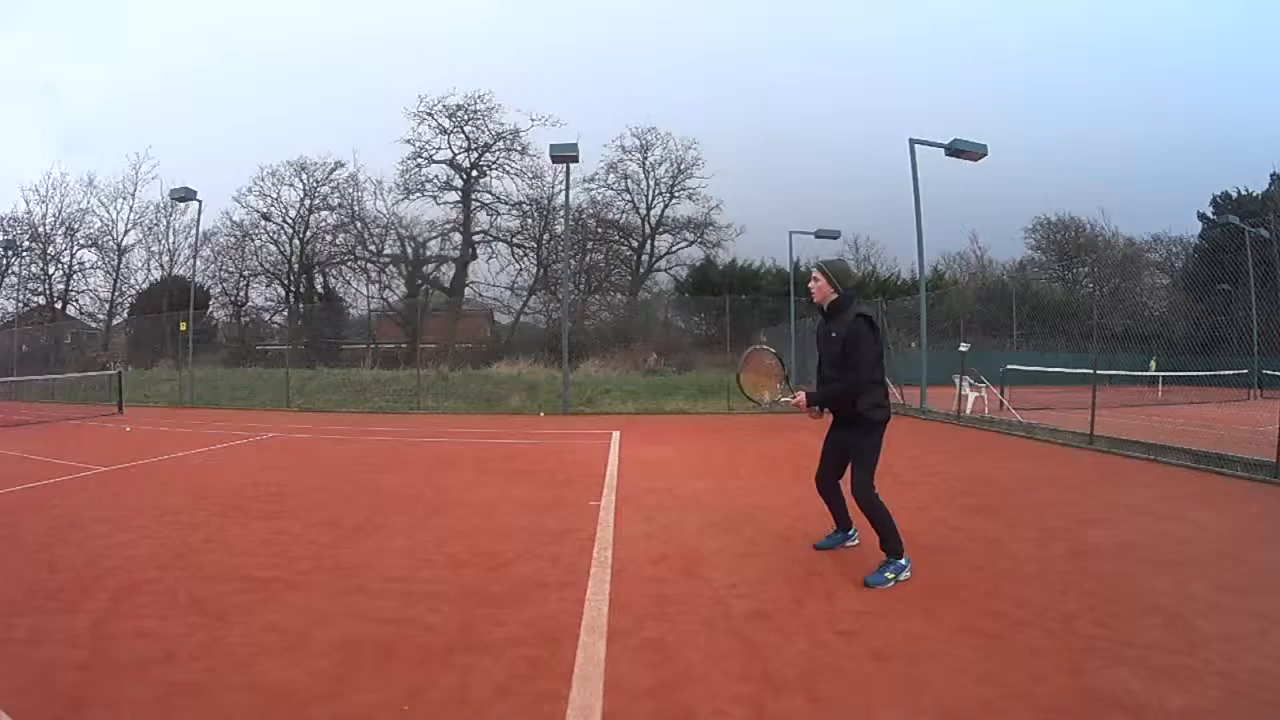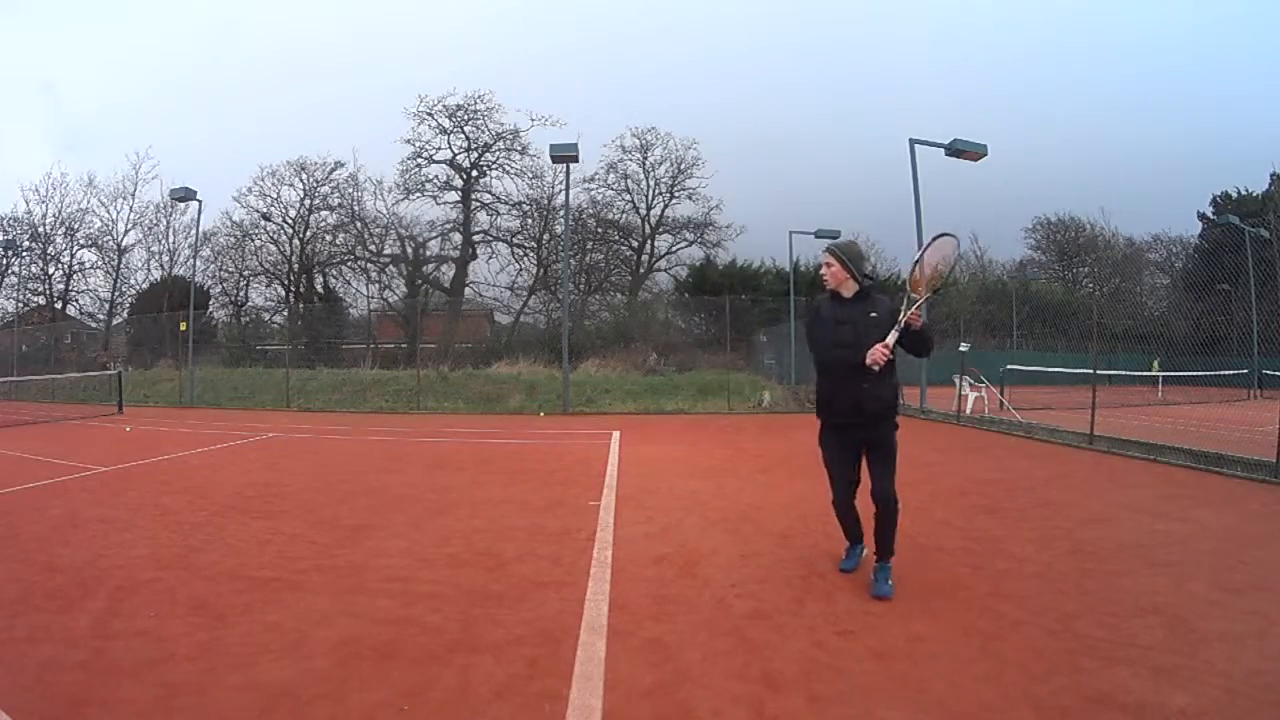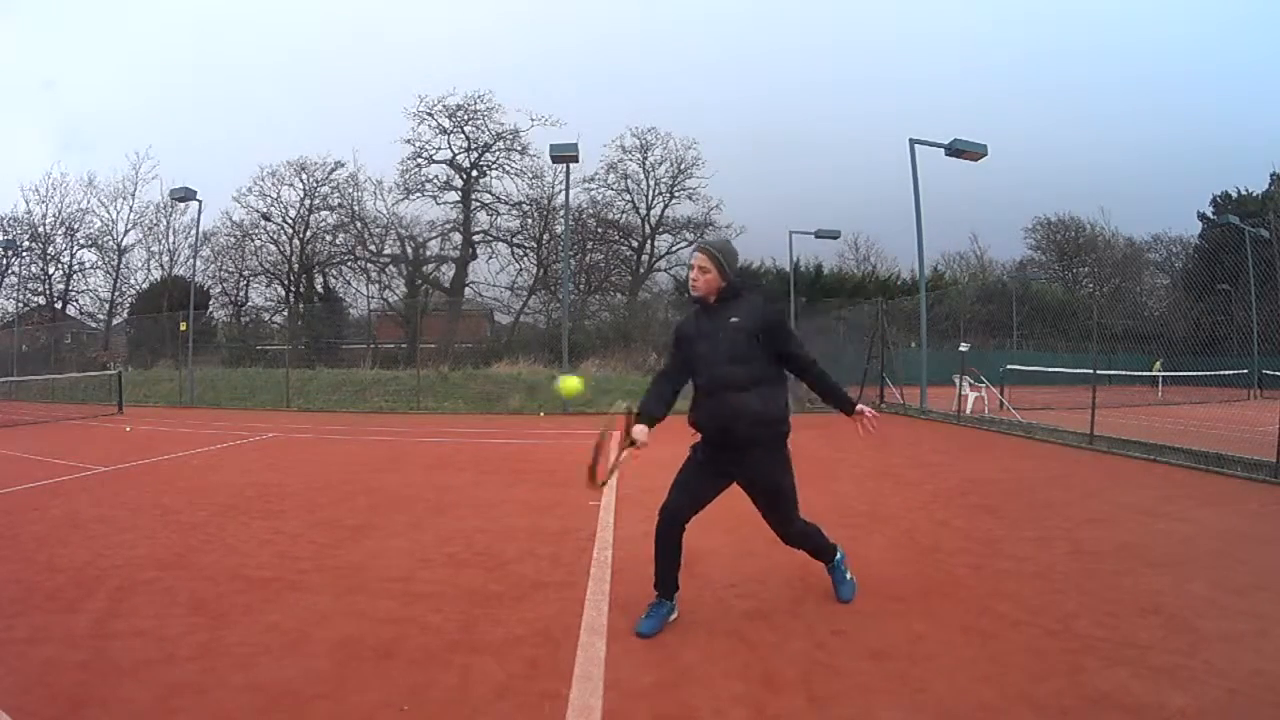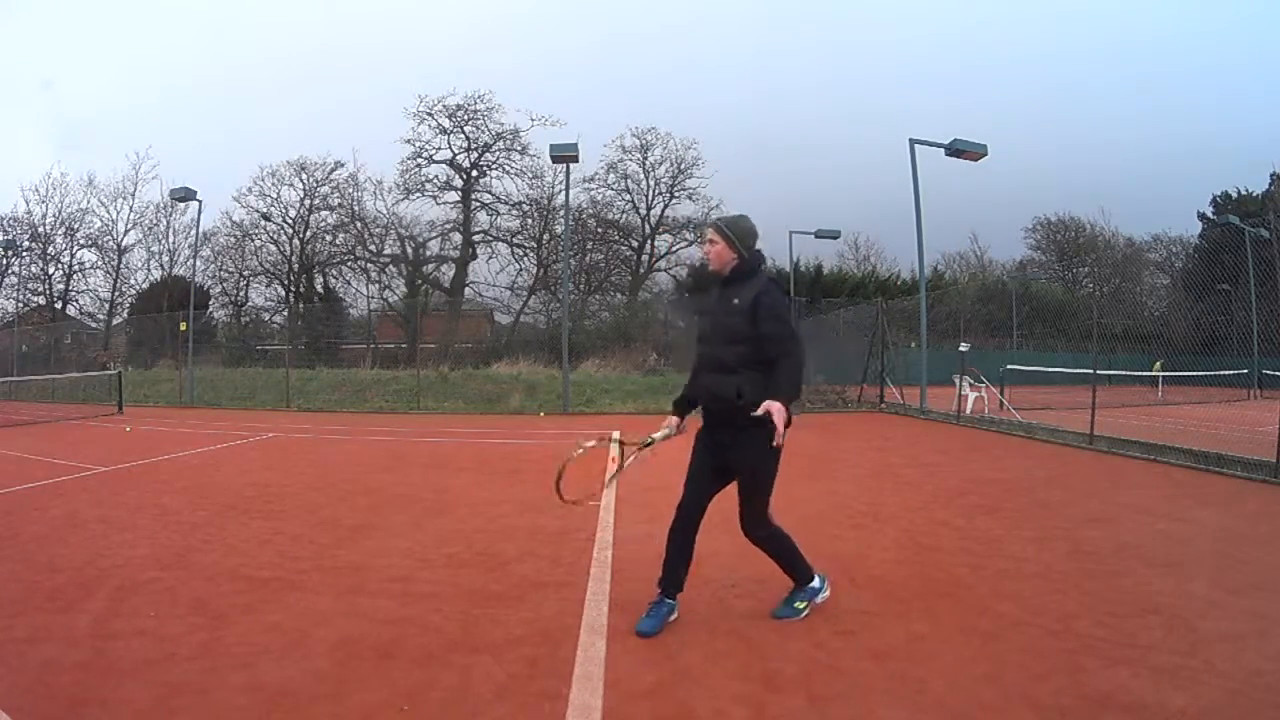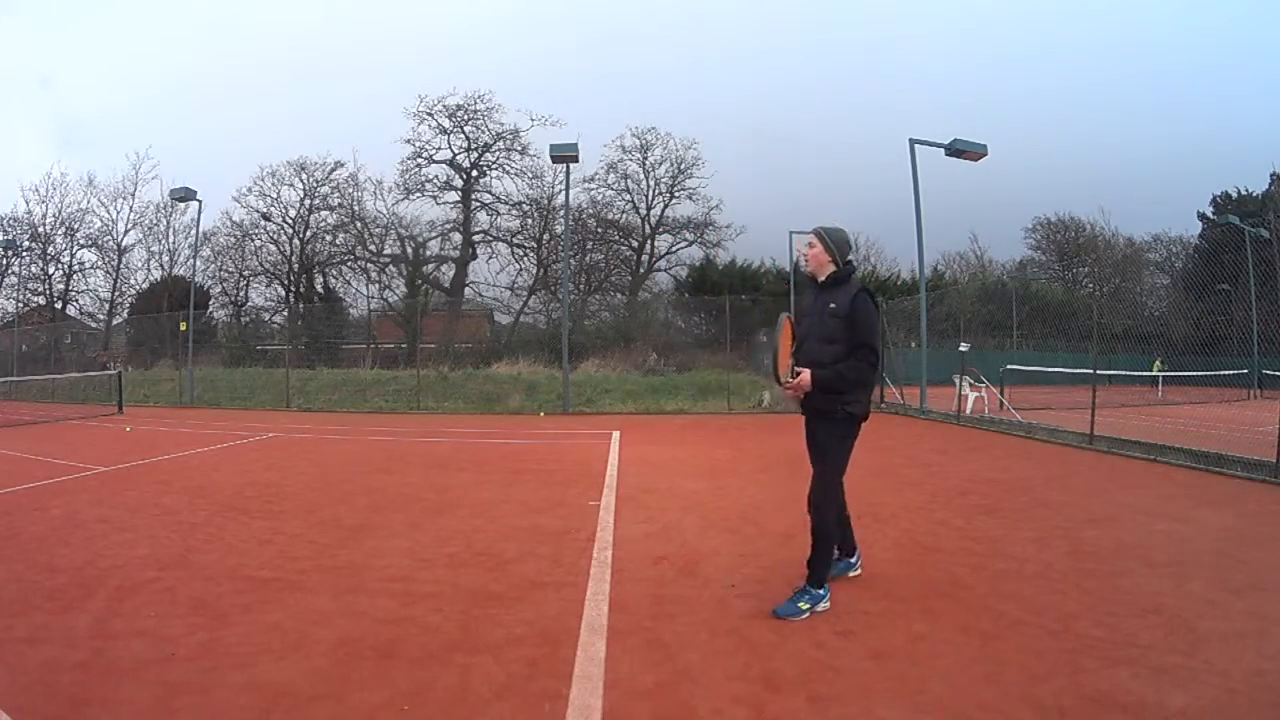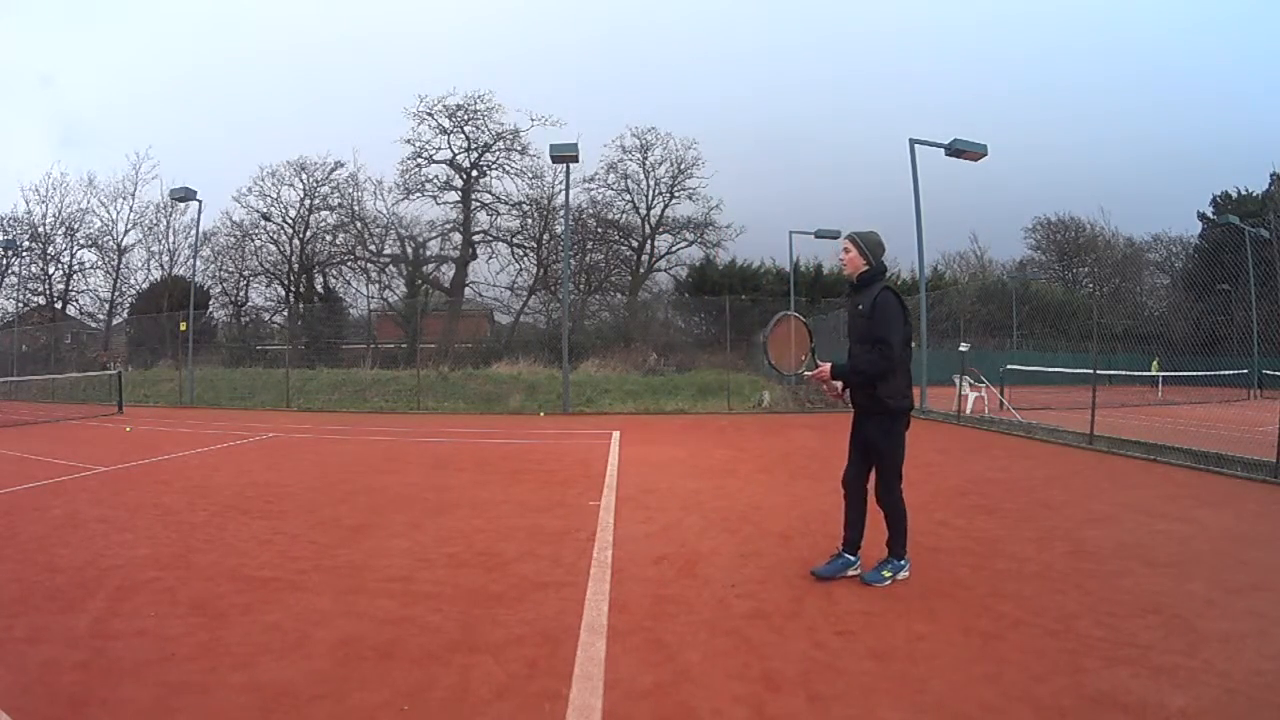
dt=0.7s
person 1, frame 1
left shoulder: (857, 322)
right shoulder: (827, 322)
left elbow: (859, 379)
left wrist: (814, 397)
right wrist: (817, 400)
left hip: (866, 418)
right hip: (842, 418)
left knee: (861, 488)
right knee: (825, 479)
left ankle: (897, 560)
right ankle: (845, 531)
person 1, frame 2
left shoulder: (884, 307)
right shoulder: (820, 310)
left elbow: (924, 350)
right elbow: (823, 356)
left wrist: (916, 328)
right wrist: (861, 358)
left hip: (878, 420)
right hip: (836, 423)
left knee: (884, 494)
right knee: (842, 497)
left ankle: (883, 563)
right ankle: (855, 543)
person 1, frame 3
left shoulder: (758, 311)
right shoulder: (689, 325)
left elbow: (800, 363)
right elbow: (669, 380)
left wrist: (847, 404)
right wrist: (643, 421)
left hip: (763, 445)
right hip: (714, 445)
left knee: (788, 527)
right knee: (670, 519)
left ankle: (833, 560)
right ankle: (664, 601)
person 1, frame 4
left shoulder: (764, 292)
right shoulder: (718, 292)
left elbow: (786, 351)
left wrist: (781, 398)
right wrist: (680, 408)
left hip: (755, 426)
right hip: (717, 425)
left knee: (754, 522)
right knee: (687, 513)
left ankle: (810, 583)
right ankle: (667, 598)
person 1, frame 5
left shoulder: (856, 298)
right shoulder: (811, 298)
left elbow: (868, 360)
left wrist: (819, 379)
right wrist: (798, 376)
left hip: (842, 413)
right hip: (815, 411)
left knee: (821, 497)
right knee: (829, 490)
left ankle: (816, 589)
right ankle: (848, 555)
person 1, frame 6
left shoulder: (884, 298)
right shoulder: (859, 296)
left elbow: (886, 358)
left wrist: (837, 371)
right wrist: (842, 379)
left hip: (887, 409)
right hip: (865, 407)
left knee: (888, 487)
right knee: (853, 482)
left ankle: (898, 560)
right ankle: (849, 555)
